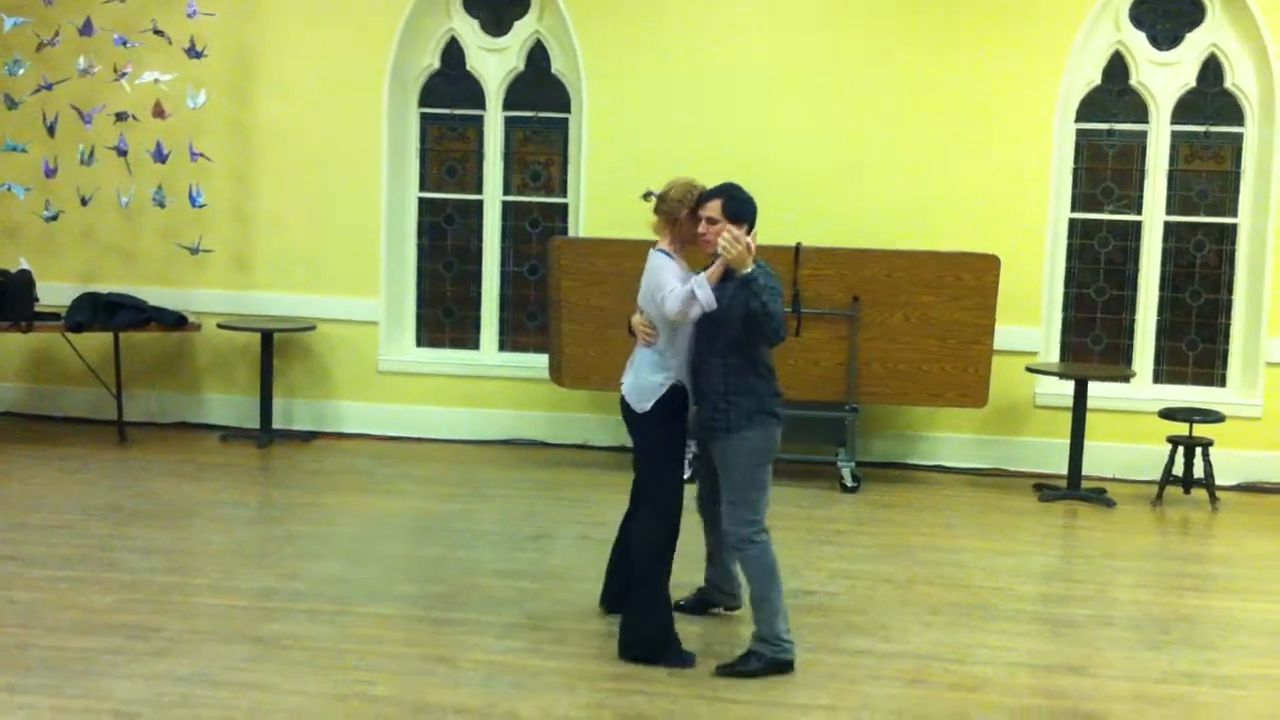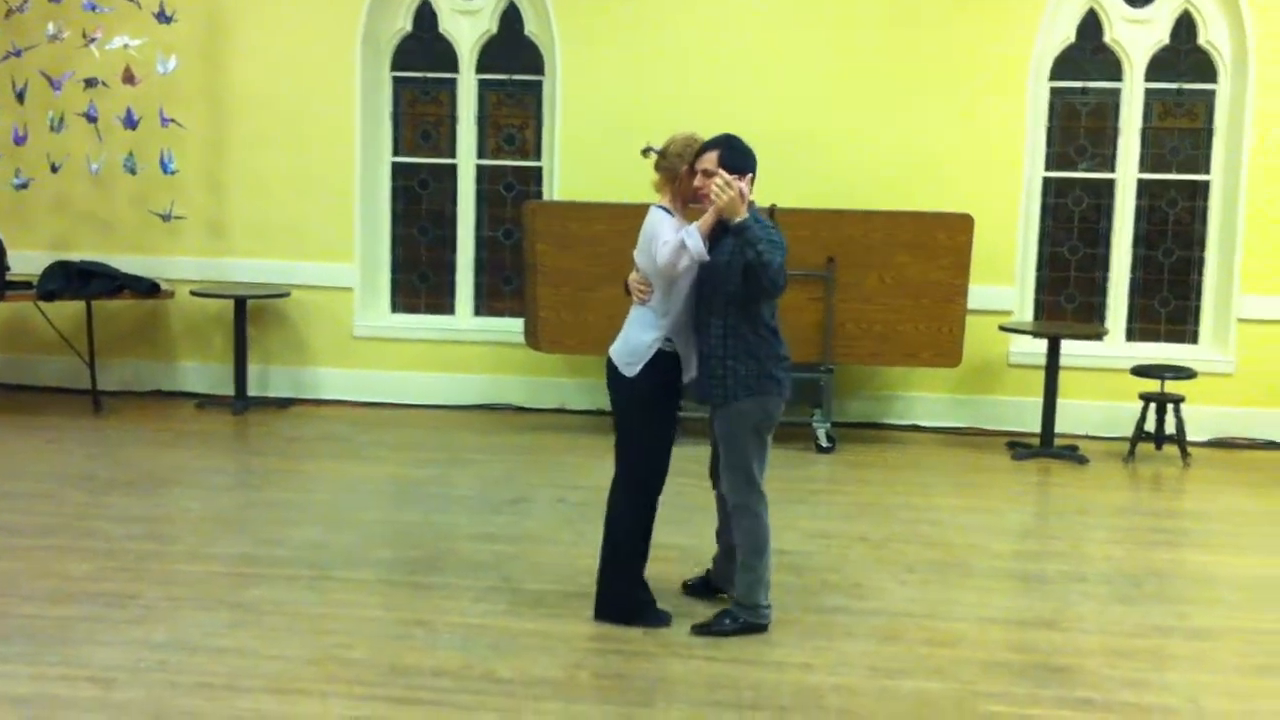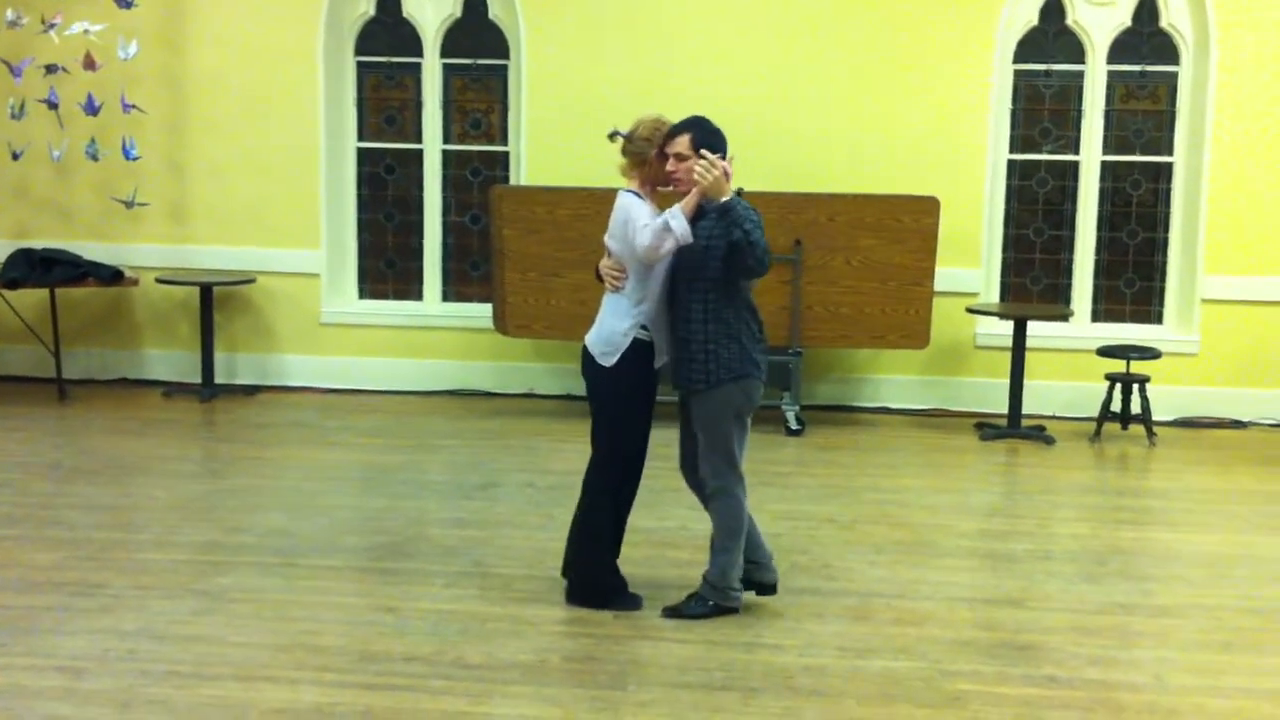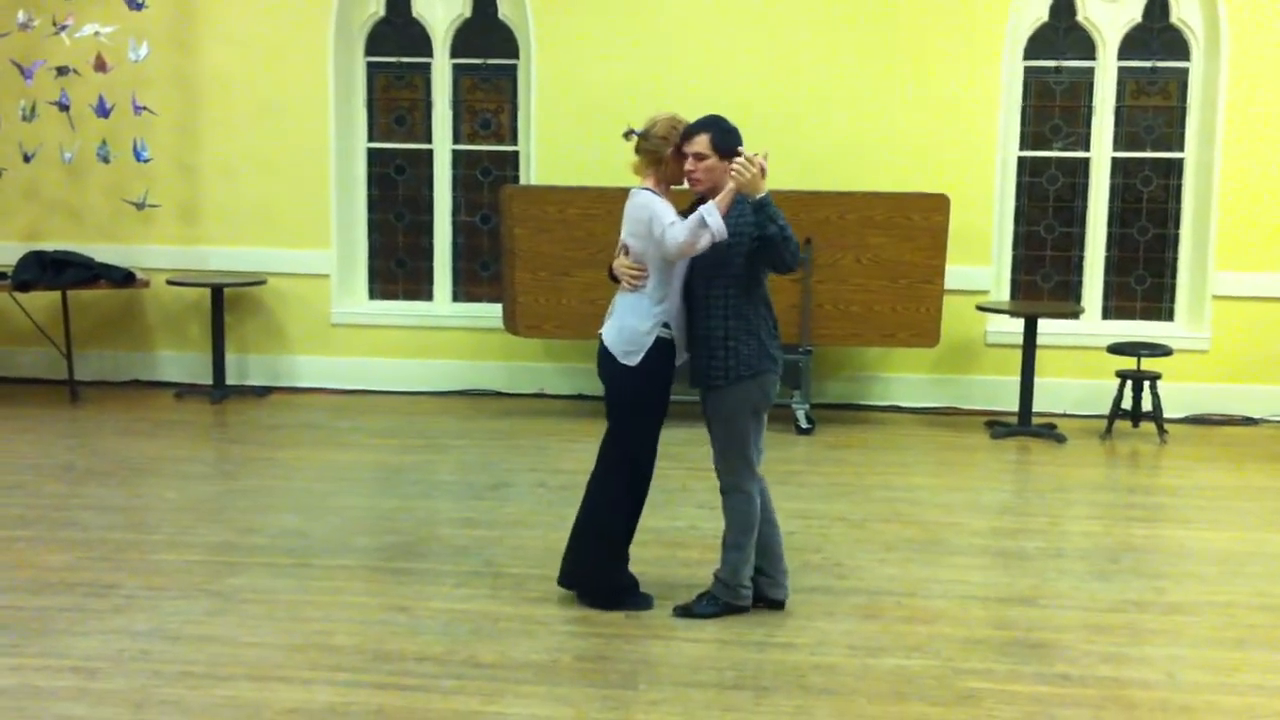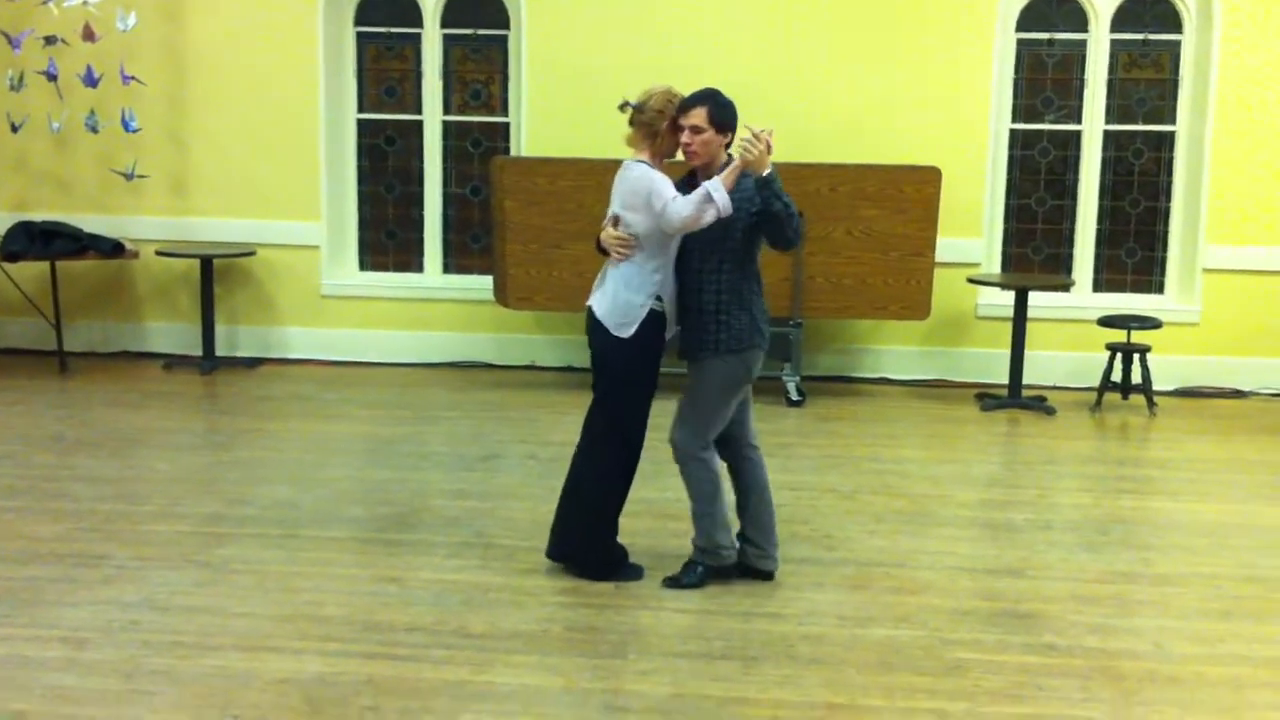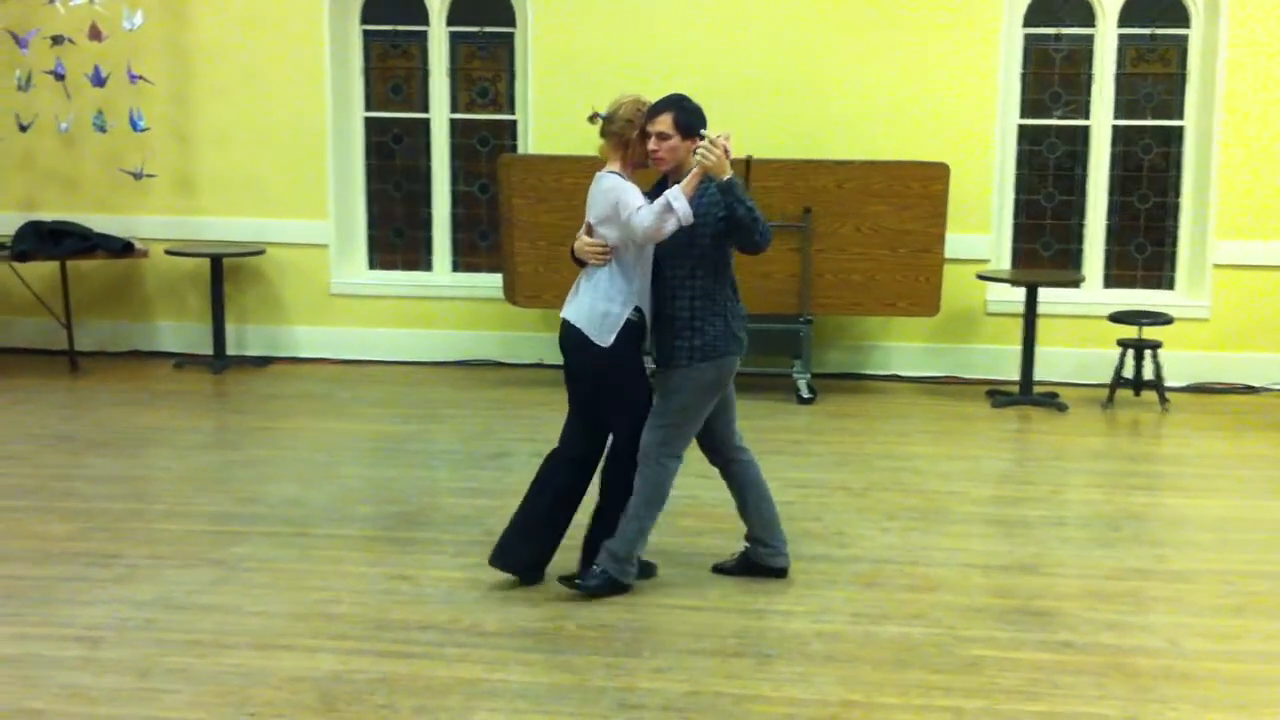
dt=0.5s
person 1, frame 1
left shoulder: (757, 278)
left elbow: (774, 332)
left wrist: (745, 270)
right wrist: (640, 320)
left hip: (749, 422)
right hip: (715, 418)
left knee: (746, 530)
right knee: (711, 507)
left ankle: (774, 646)
right ankle: (720, 589)
person 1, frame 2
left shoulder: (759, 233)
right shoulder: (714, 234)
left elbow: (772, 283)
left wrist: (739, 218)
right wrist: (638, 279)
left hip: (752, 384)
right hip: (726, 381)
left knee: (743, 493)
right knee: (727, 483)
left ankle: (750, 607)
right ankle: (728, 573)
person 1, frame 3
left shoulder: (734, 215)
right shoulder: (683, 217)
left elbow: (758, 263)
left wrist: (723, 199)
right wrist: (610, 265)
left hip: (729, 368)
right hip: (696, 367)
left knee: (720, 478)
right knee: (697, 470)
left ankle: (722, 590)
right ankle: (756, 566)
person 1, frame 4
left shoulder: (748, 215)
right shoulder: (692, 217)
left elbow: (787, 261)
right elbow: (656, 266)
left wrist: (759, 197)
right wrist: (621, 264)
left hip: (746, 365)
right hip: (715, 366)
left knee: (737, 477)
right knee: (744, 475)
left ankle: (733, 589)
right ankle: (769, 583)
person 1, frame 5
left shoulder: (748, 190)
right shoulder: (680, 190)
left elbow: (788, 237)
left wrist: (765, 174)
right wrist: (607, 237)
left hip: (733, 339)
right hip: (705, 338)
left knee: (690, 441)
right knee: (737, 445)
left ankle: (714, 551)
right ankle: (758, 554)
person 1, frame 6
left shoulder: (715, 195)
right shoulder: (654, 197)
left elbow: (757, 241)
left wrist: (726, 179)
right wrist: (583, 246)
left hip: (707, 345)
right hip: (684, 345)
left knee: (658, 450)
right knee: (727, 449)
left ankle: (618, 563)
right ankle: (769, 551)
person 2, frame 1
left shoulder: (670, 263)
right shoulder: (663, 265)
right elbow: (679, 308)
right wrist: (722, 265)
left hip: (658, 397)
right hip: (656, 399)
left knee: (650, 500)
right knee: (660, 511)
left ankle: (621, 592)
right ankle: (647, 636)
person 2, frame 2
left shoulder: (673, 220)
right shoulder: (662, 221)
right elbow: (672, 260)
right wrist: (715, 213)
left hip: (659, 364)
right hip: (642, 367)
left knee: (646, 477)
right knee: (637, 478)
left ankle: (623, 589)
right ankle: (622, 600)
person 2, frame 3
left shoulder: (640, 205)
right shoulder: (633, 207)
right elbow: (652, 245)
right wrist: (698, 192)
left hip: (632, 352)
right hip: (620, 355)
left knee: (621, 464)
right knee: (613, 466)
left ankle: (585, 569)
right ankle: (594, 584)
person 2, frame 4
left shoulder: (645, 201)
right shoulder: (651, 206)
right elbow: (682, 241)
right wrist: (731, 188)
left hip: (632, 348)
right hip: (640, 353)
left knee: (620, 461)
right knee: (629, 466)
left ankle: (586, 570)
right ankle: (605, 584)
person 2, frame 5
left shoulder: (632, 174)
right shoulder: (648, 181)
right elbow: (685, 216)
right wrist: (739, 166)
left hip: (614, 318)
right hip: (631, 324)
left knee: (603, 432)
right knee: (619, 439)
left ankle: (573, 543)
right ankle: (595, 555)
person 2, frame 6
left shoulder: (608, 184)
right shoulder: (617, 189)
right elbow: (649, 226)
right wrist: (697, 174)
left hip: (587, 330)
right hip: (606, 335)
left knee: (581, 443)
right knee: (632, 440)
left ankle: (523, 548)
right ankle: (606, 554)
